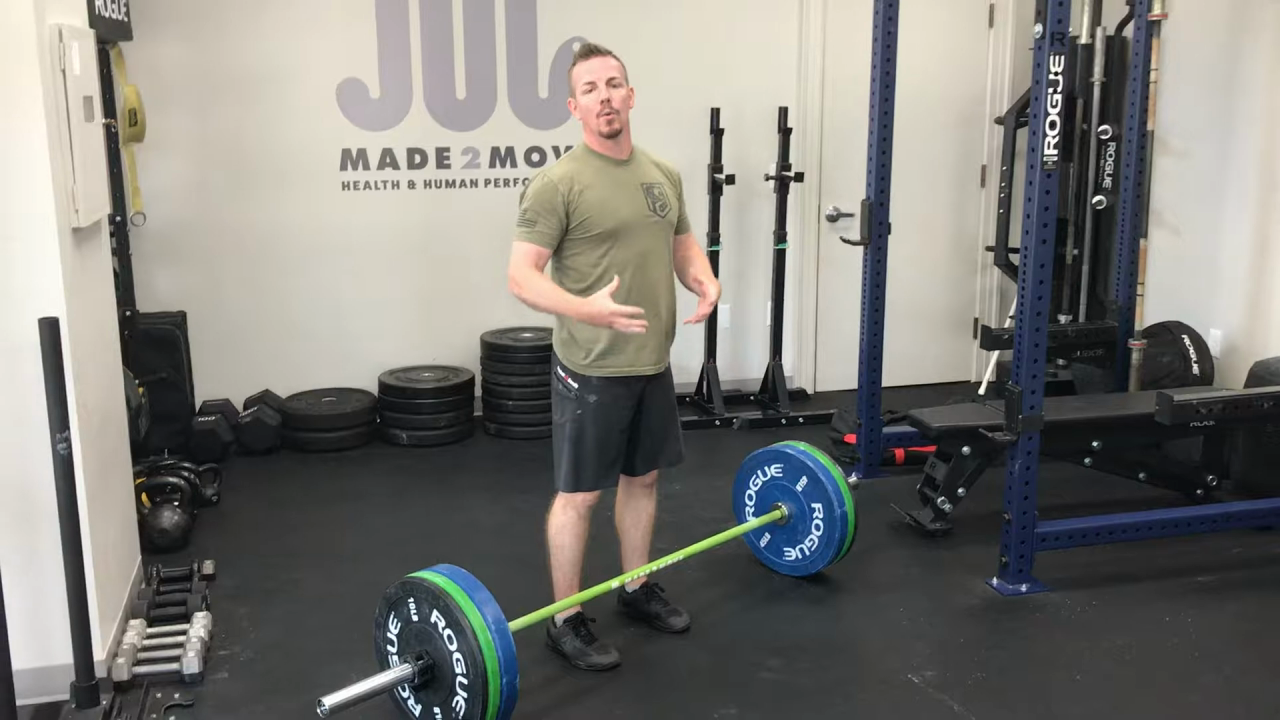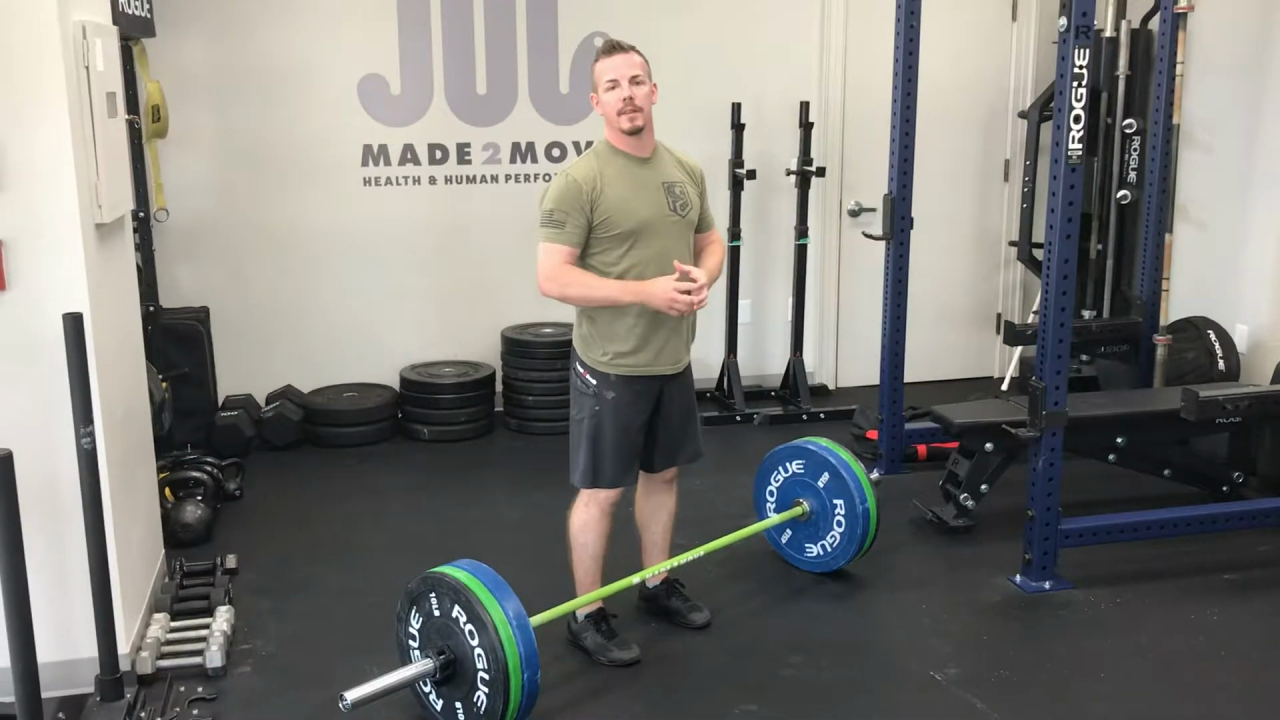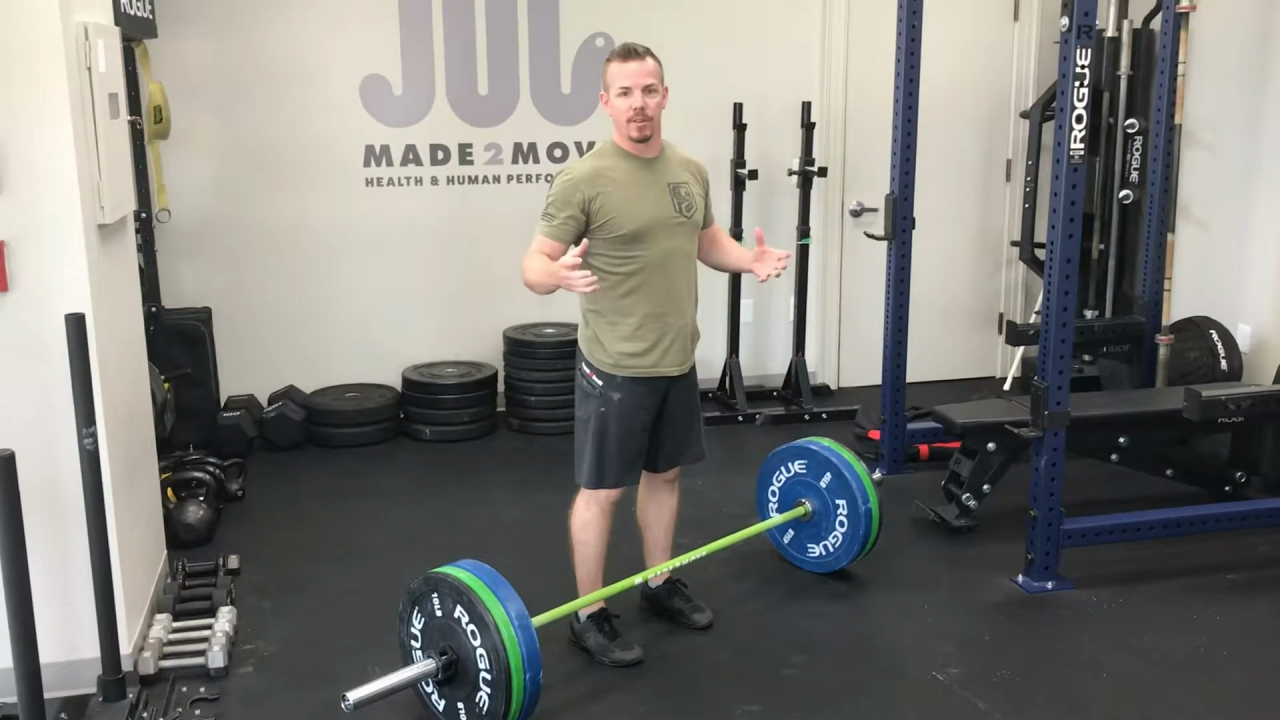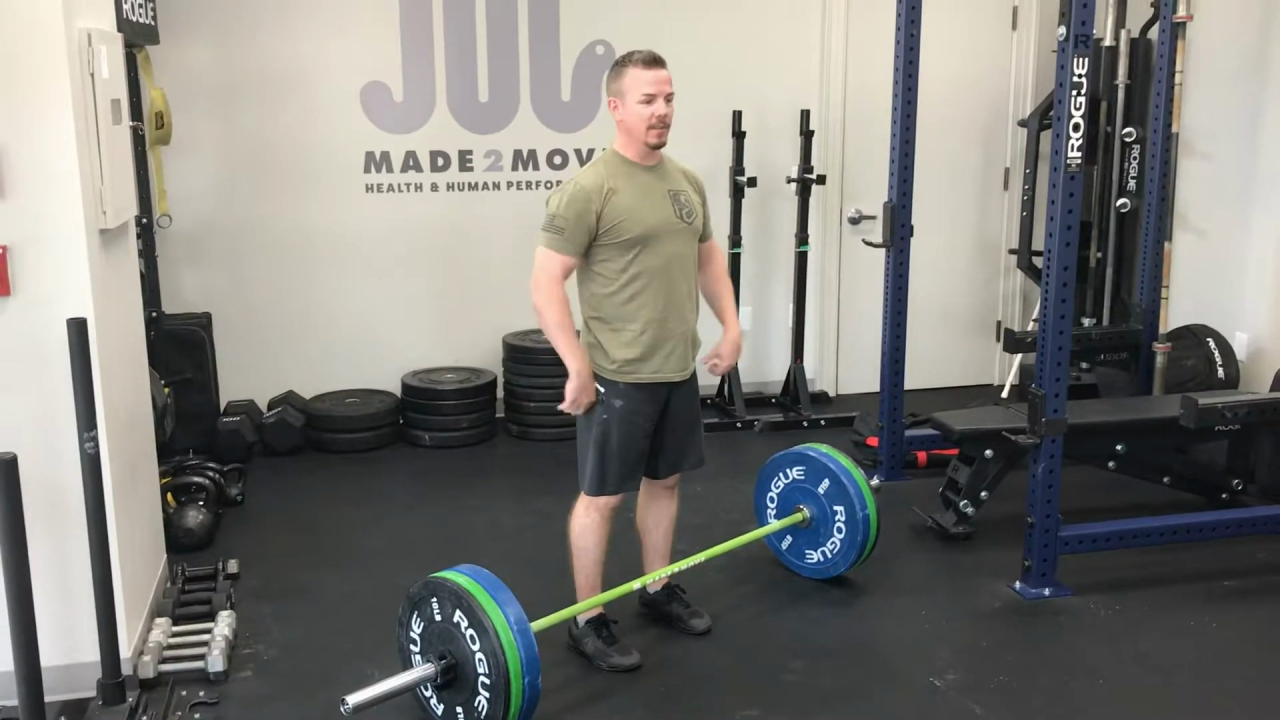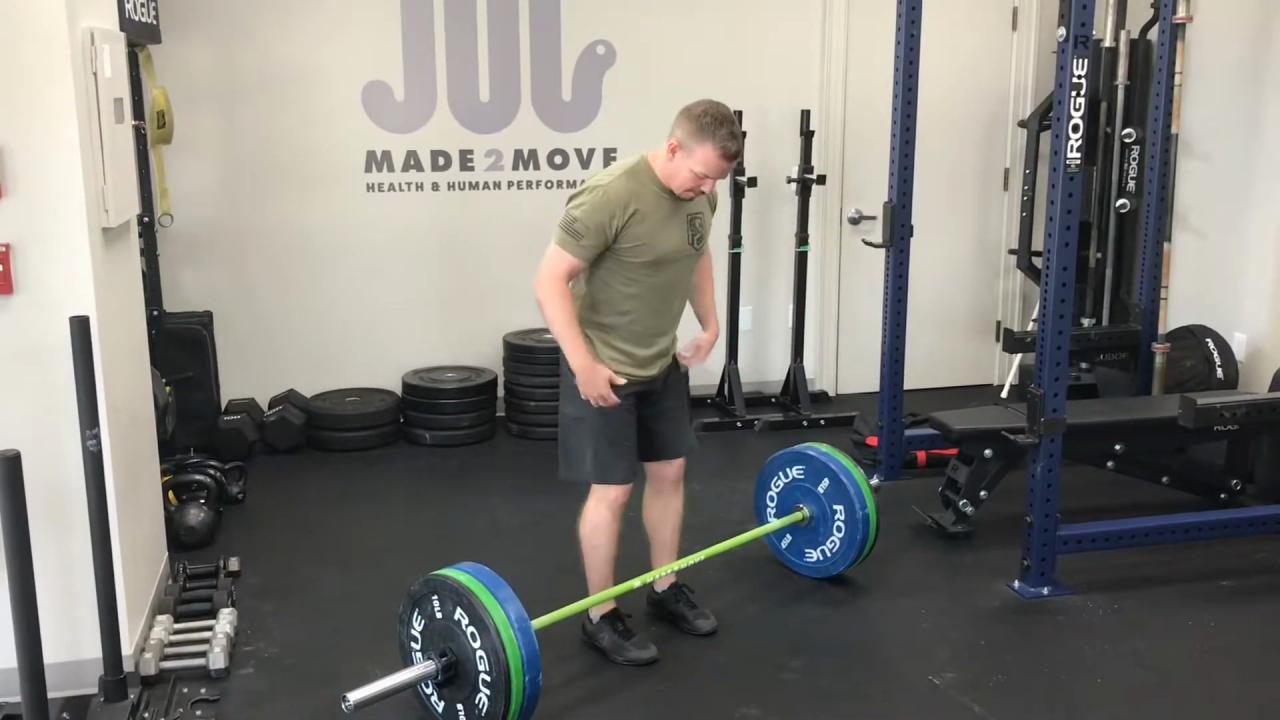
dt=1s
person 1, frame 1
left shoulder: (663, 174)
right shoulder: (557, 182)
left elbow: (683, 243)
right elbow: (521, 275)
left wrist: (704, 281)
right wrist: (582, 309)
left hip: (653, 362)
right hip: (591, 369)
left knee: (642, 477)
right knee: (579, 493)
left ankle: (636, 588)
right ankle: (565, 620)
person 1, frame 2
left shoulder: (685, 171)
right shoulder: (580, 181)
left elbow: (710, 242)
right elbow: (553, 279)
left wrist: (703, 276)
right wrist: (645, 291)
left hip: (672, 360)
right hip: (611, 366)
left knee: (662, 474)
right knee: (602, 490)
left ankle: (657, 584)
right ankle: (587, 615)
person 1, frame 3
left shoulder: (690, 171)
right shoulder: (583, 180)
left elbow: (706, 239)
right elbow: (535, 262)
left wrist: (749, 260)
right wrist: (559, 273)
left hip: (678, 360)
right hip: (616, 366)
left knee: (665, 473)
right knee: (602, 489)
left ankle: (661, 583)
right ankle: (590, 615)
person 1, frame 4
left shoulder: (686, 180)
right shoulder: (587, 190)
left elbow: (708, 257)
right elbow: (546, 284)
left wrist: (730, 325)
right wrist: (576, 368)
left hip: (678, 370)
right hip: (618, 378)
left knee: (664, 481)
right knee: (601, 496)
left ankle: (657, 589)
right ankle: (587, 620)
person 1, frame 5
left shoulder: (700, 194)
right shoulder: (610, 197)
right elbow: (551, 279)
left wrist: (709, 326)
right wrist: (582, 363)
left hip: (662, 363)
right hip: (604, 369)
left knee: (669, 473)
right knee: (612, 491)
left ankle: (665, 588)
right ankle: (601, 617)
